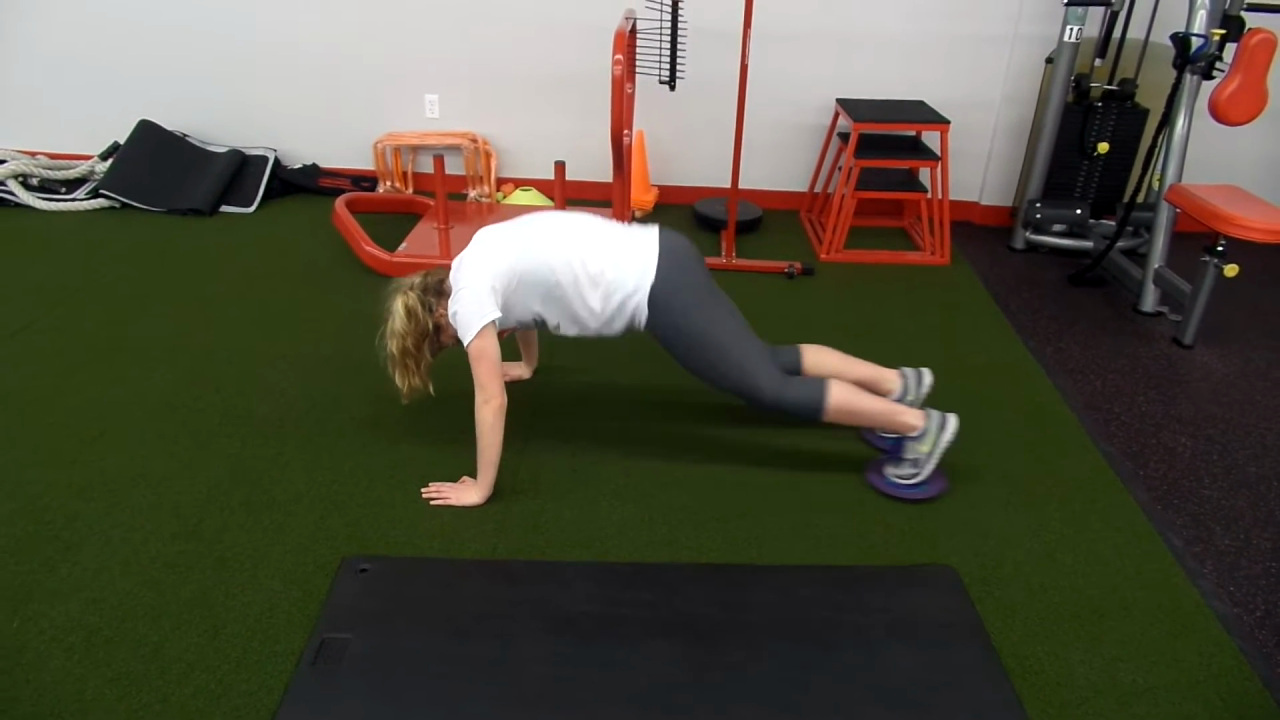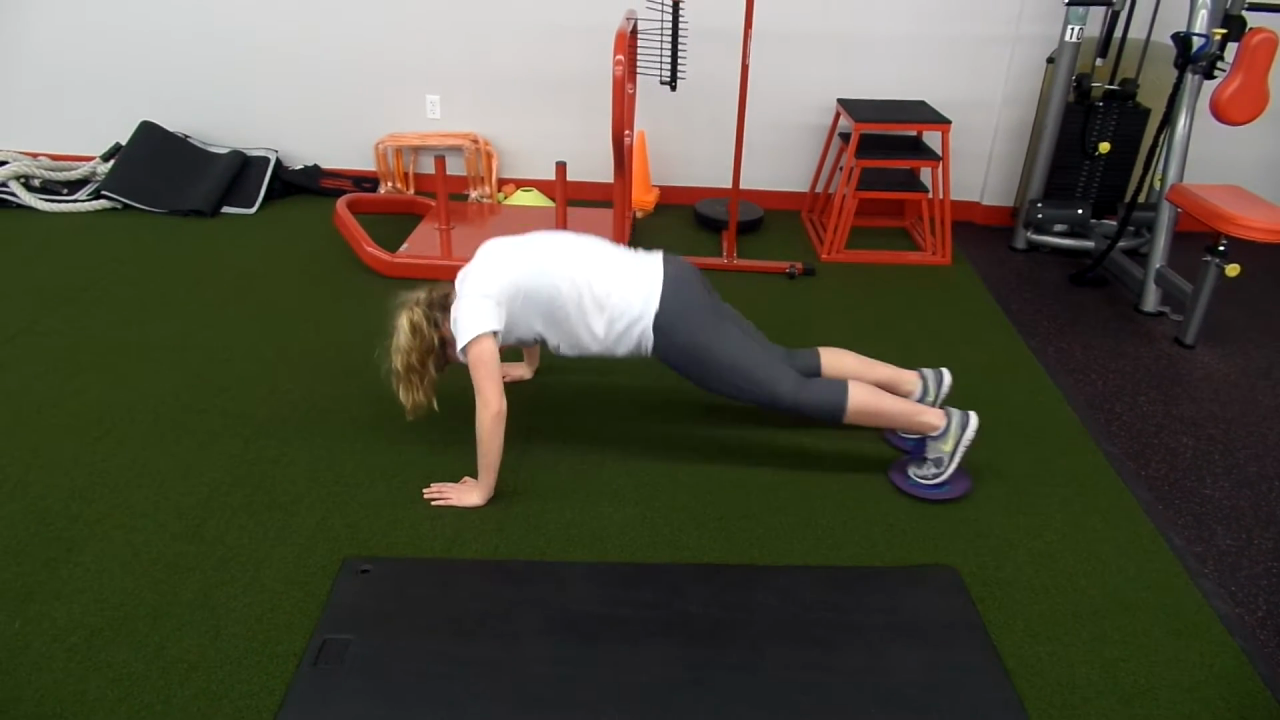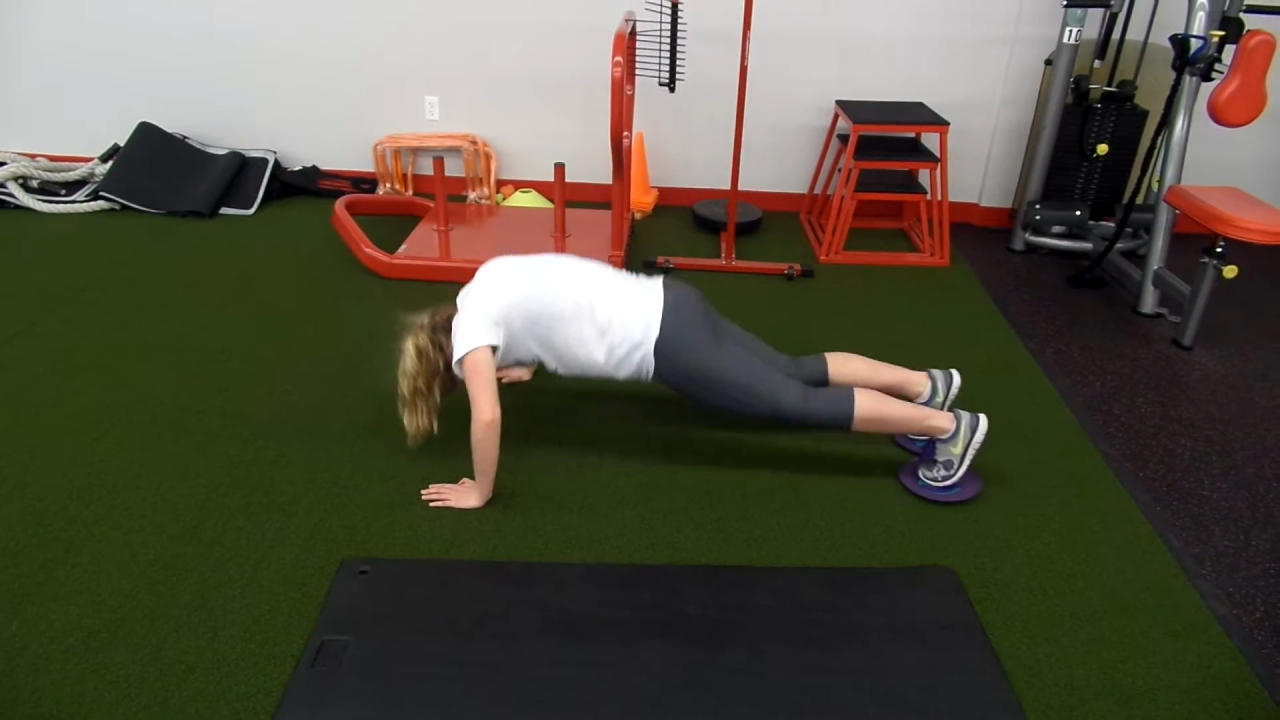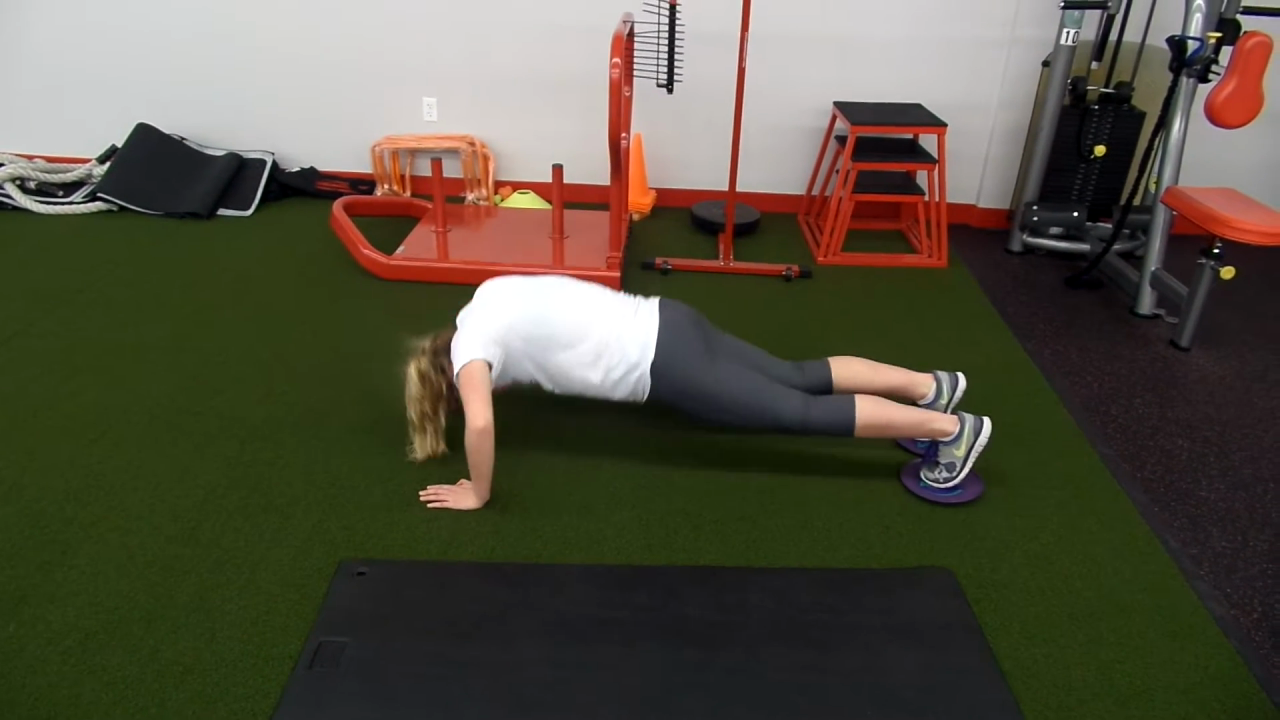
dt=0.1s
person 1, frame 1
left shoulder: (468, 299)
right shoulder: (478, 254)
left elbow: (492, 401)
left wrist: (481, 488)
right wrist: (528, 362)
left hip: (651, 290)
right hip: (659, 257)
left knee: (764, 386)
right knee: (765, 359)
left ankle: (918, 424)
right ankle: (898, 383)
person 1, frame 2
left shoulder: (470, 309)
right shoulder: (484, 267)
left elbow: (492, 408)
left wrist: (481, 490)
right wrist: (529, 362)
left hip: (660, 313)
right hip: (665, 279)
left knee: (781, 389)
right knee: (781, 362)
left ankle: (938, 424)
right ankle: (916, 383)
person 1, frame 3
left shoulder: (469, 329)
right shoulder: (487, 280)
left elbow: (486, 416)
left wrist: (480, 492)
right wrist: (528, 360)
left hip: (662, 343)
right hip: (666, 304)
left knee: (793, 401)
right knee: (794, 371)
left ankle: (947, 427)
right ankle: (926, 385)
person 1, frame 4
left shoulder: (468, 346)
right shoulder: (487, 297)
left elbow: (481, 425)
left wrist: (477, 494)
left hip: (661, 363)
right hip: (664, 322)
left knee: (795, 410)
right knee: (797, 376)
left ankle: (949, 429)
right ankle: (930, 387)
